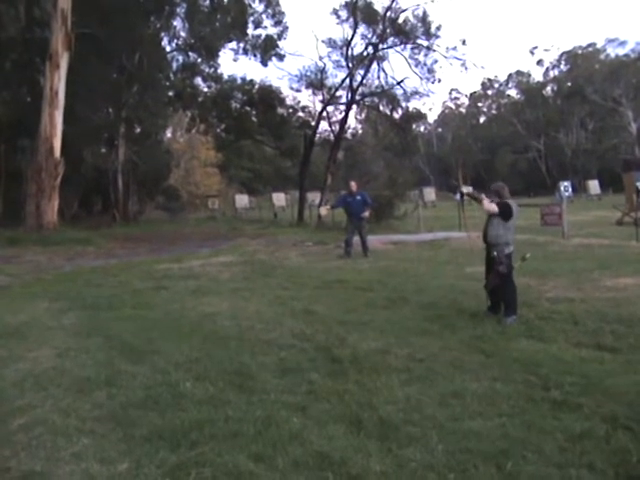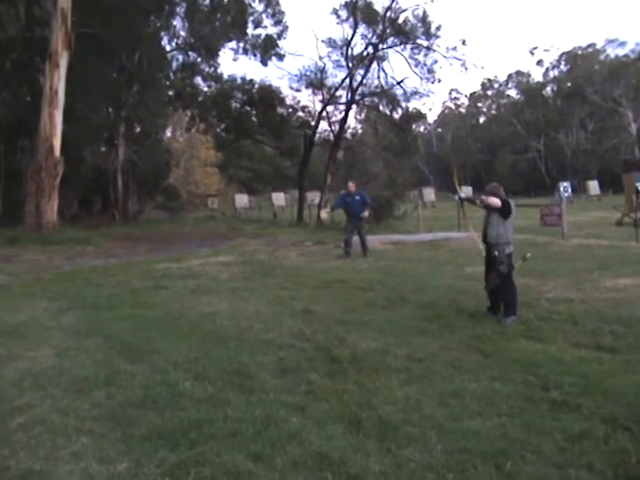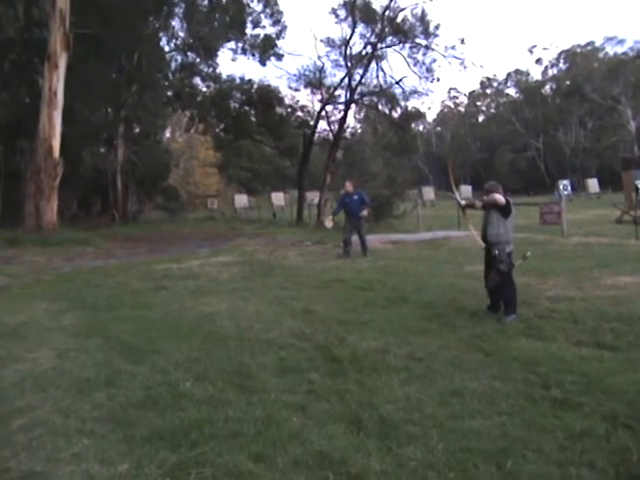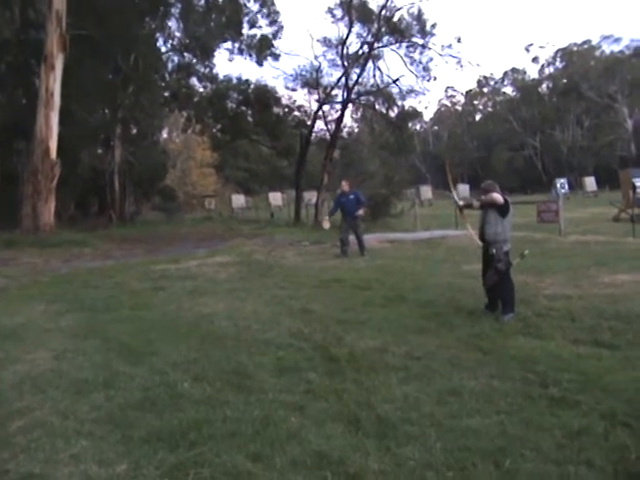
dt=0.3s
person 1, frame 1
left shoulder: (507, 206)
right shoulder: (499, 205)
left elbow: (487, 207)
right elbow: (485, 201)
left wrist: (483, 199)
right wrist: (470, 194)
left hip: (502, 250)
right hip: (493, 249)
left knee: (505, 281)
right knee: (492, 280)
left ankle: (511, 313)
right ankle: (495, 308)
person 1, frame 2
left shoulder: (506, 204)
right shoulder: (493, 205)
left elbow: (490, 201)
right elbow: (480, 203)
left wrist: (484, 199)
right wrist: (467, 198)
left hip: (502, 250)
right hip: (491, 249)
left knee: (505, 282)
right knee: (490, 280)
left ankle: (510, 313)
right ankle: (494, 308)
person 1, frame 3
left shoulder: (505, 204)
right shoulder: (491, 205)
left elbow: (496, 197)
right elbow: (479, 205)
left wrist: (487, 200)
right wrist: (466, 204)
left hip: (502, 249)
right hip: (491, 248)
left knee: (505, 280)
right knee: (490, 279)
left ankle: (510, 312)
right ankle: (494, 307)
person 1, frame 4
left shoulder: (502, 203)
right shoulder: (489, 204)
left elbow: (495, 196)
right elbow: (477, 204)
left wrist: (484, 199)
right wrist: (464, 204)
left hip: (499, 248)
right hip: (488, 247)
left knee: (503, 279)
right knee: (488, 278)
left ankle: (508, 310)
right ankle: (492, 305)
